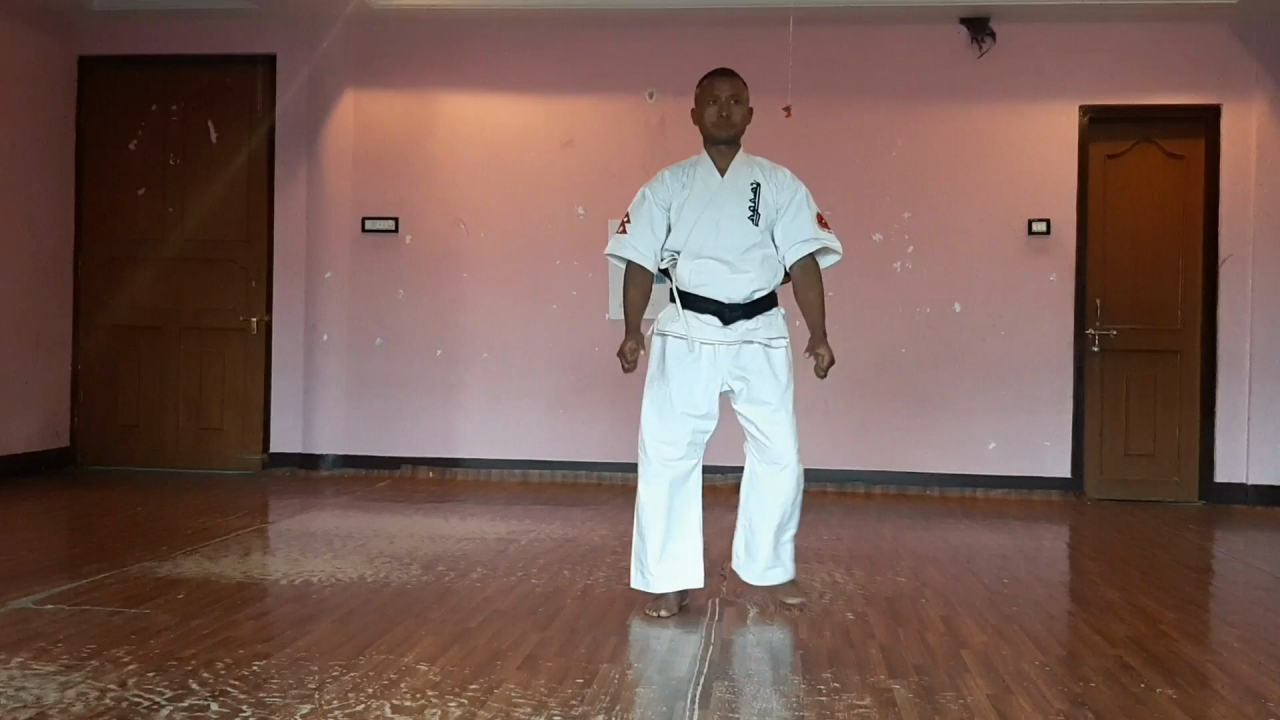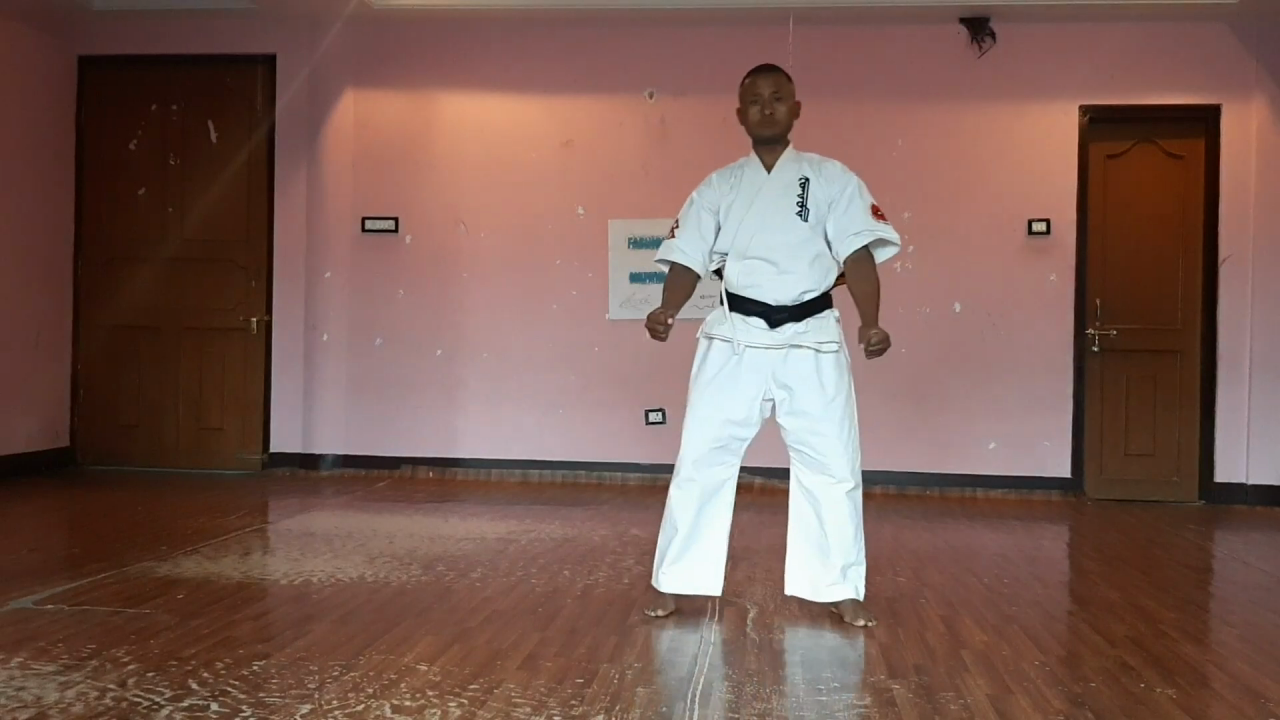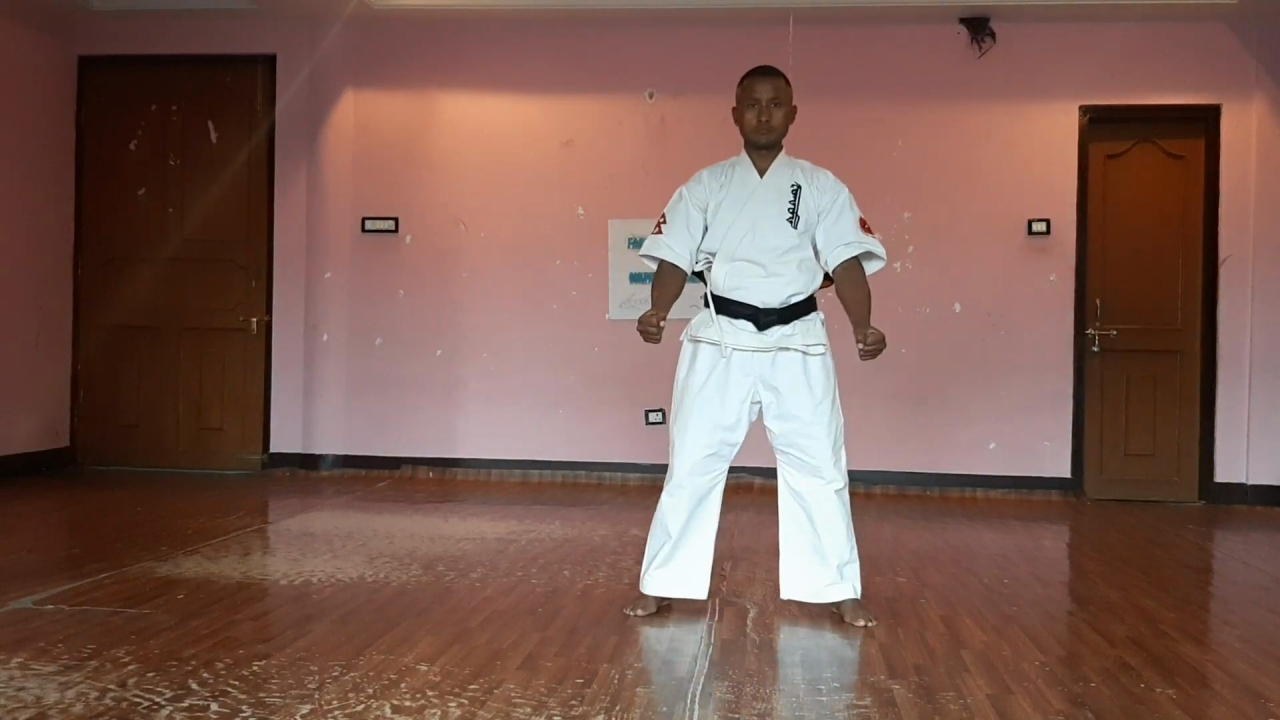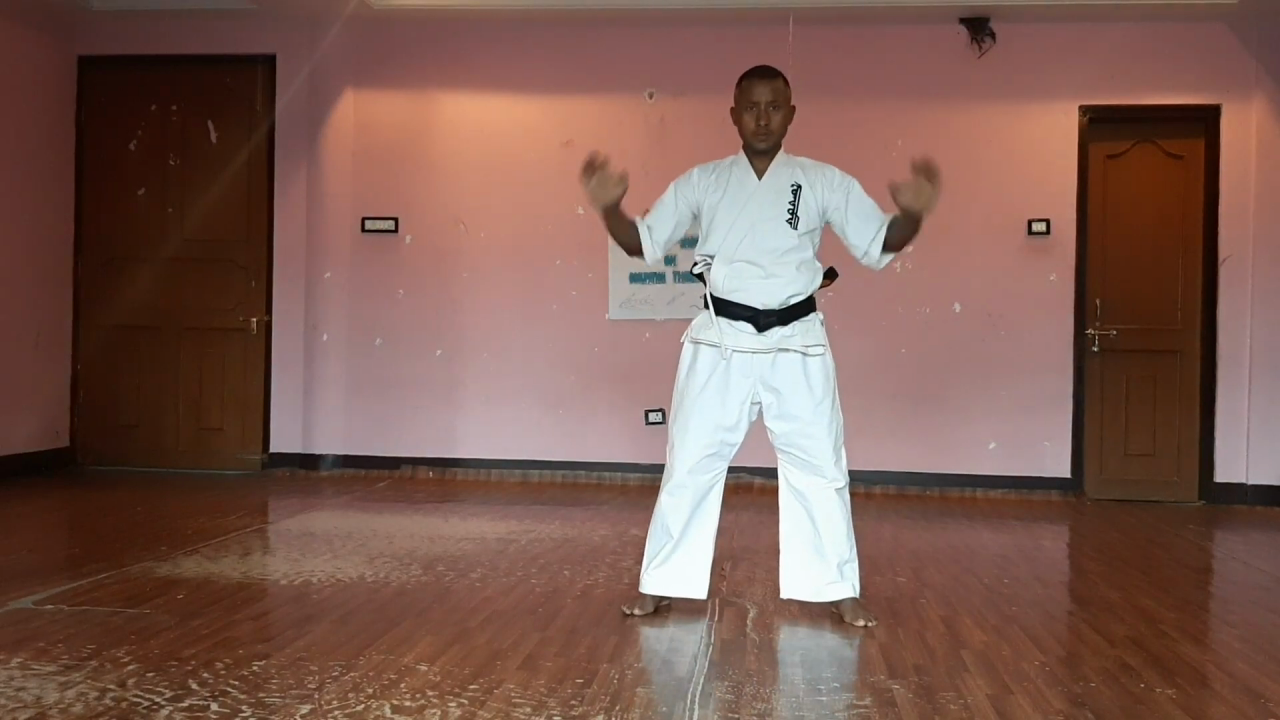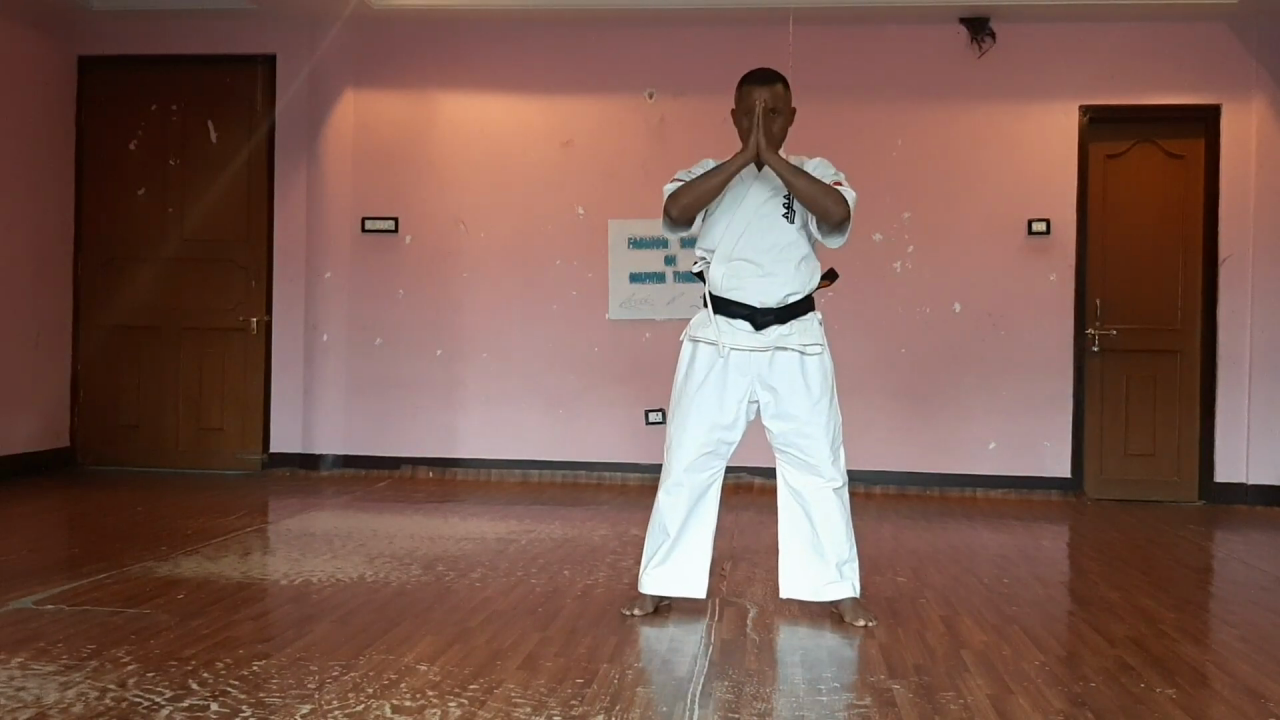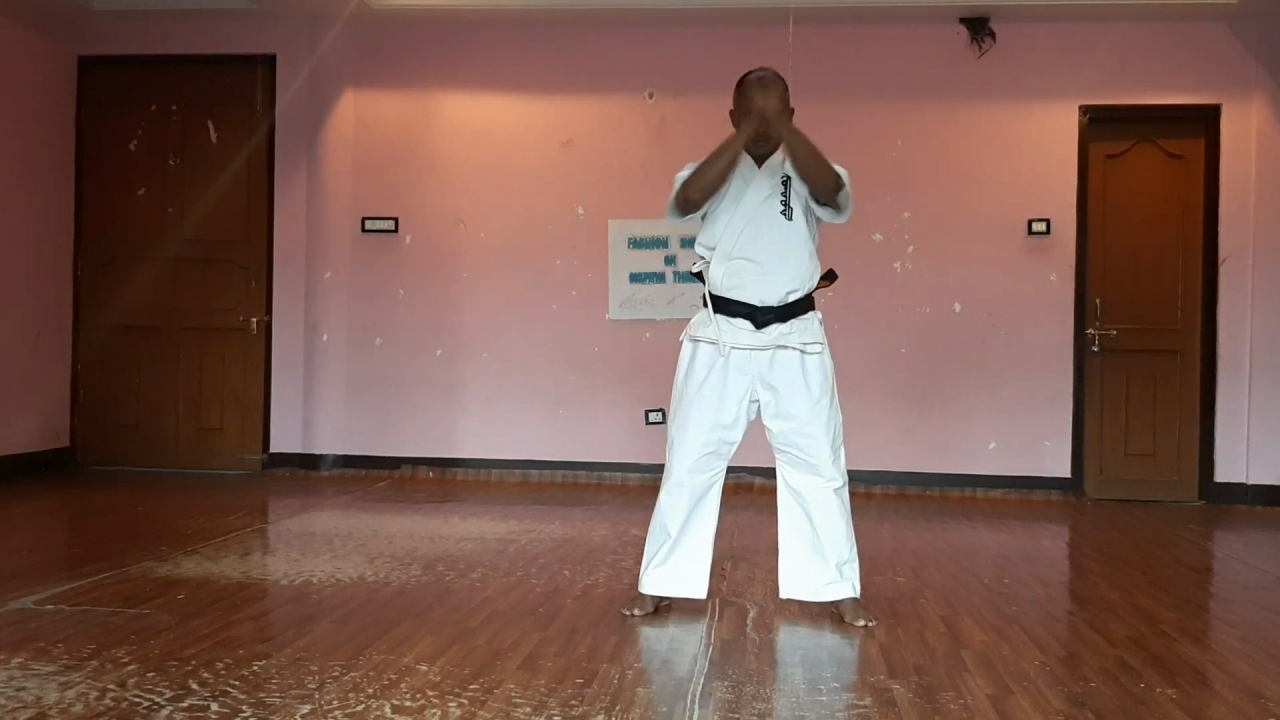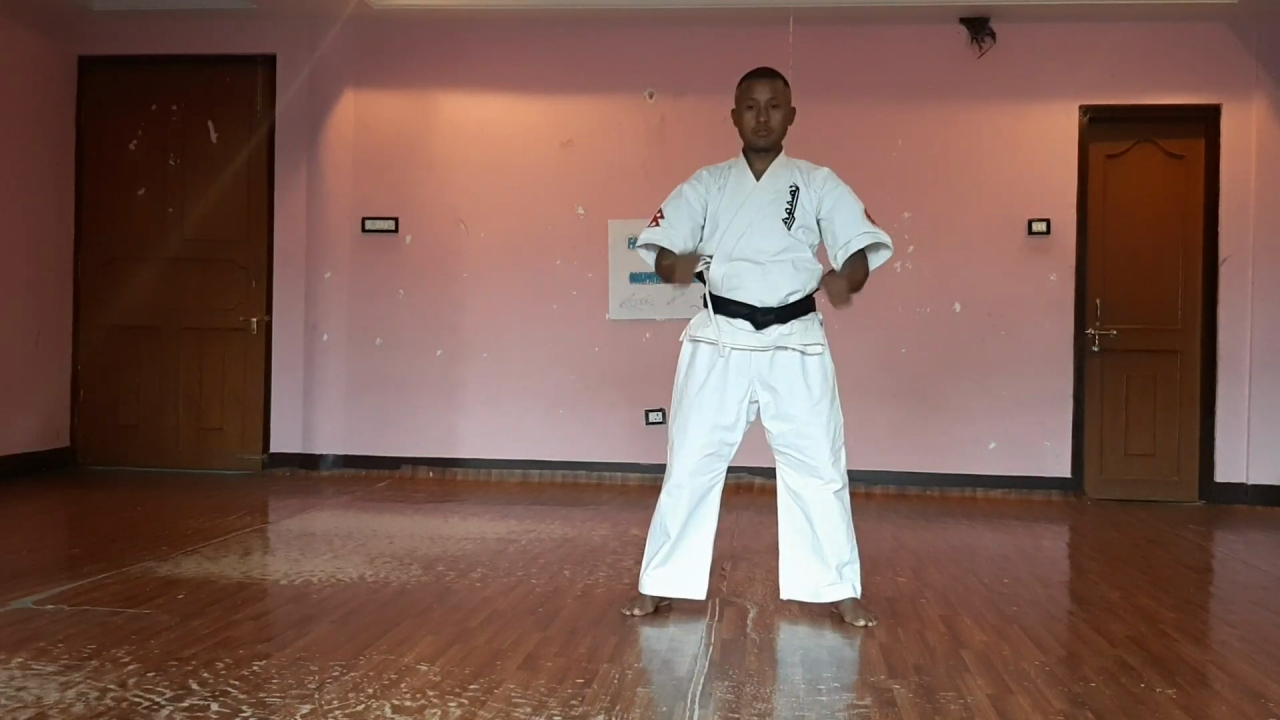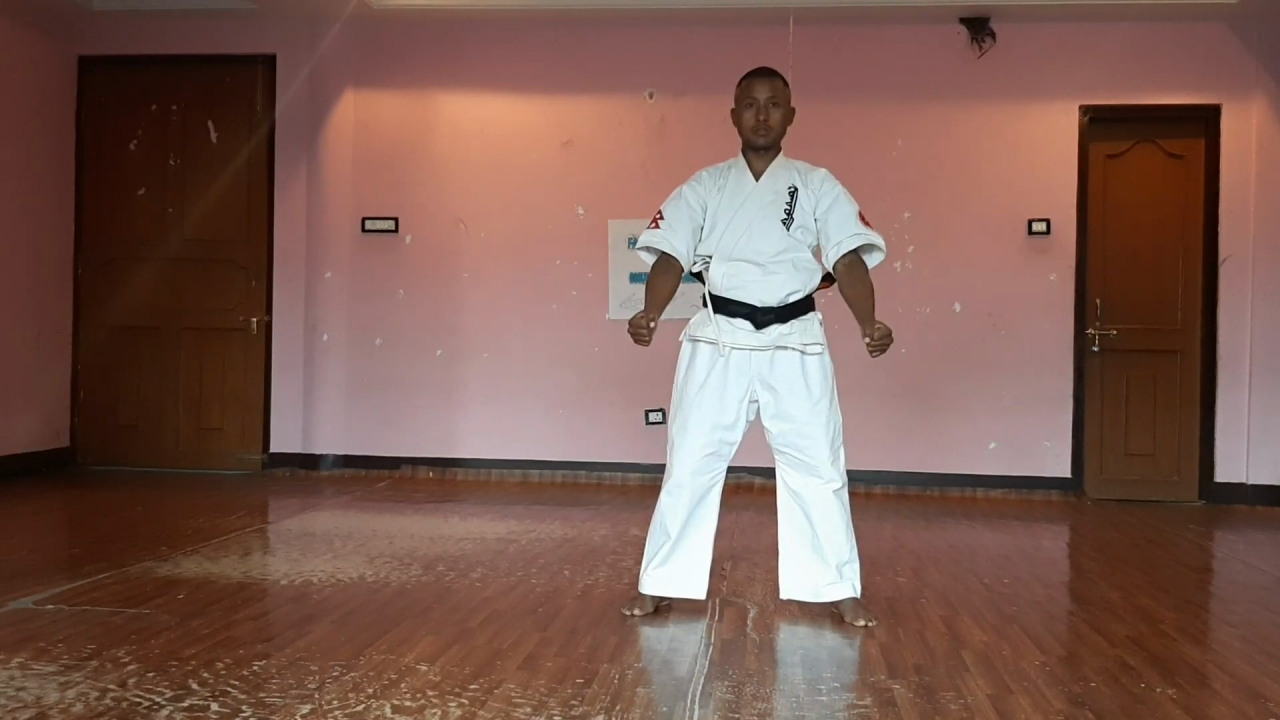
dt=0.5s
person 1, frame 1
left shoulder: (779, 184)
right shoulder: (667, 185)
left elbow: (803, 261)
right elbow: (639, 261)
left wrist: (818, 335)
right wrist: (633, 330)
left hip: (760, 334)
right hip: (687, 333)
left knee: (778, 456)
right knee: (668, 456)
left ankle: (772, 569)
right ankle: (668, 580)
person 1, frame 2
left shoulder: (832, 178)
right shoulder: (717, 187)
left elbow: (857, 254)
right elbow: (687, 260)
left wrist: (870, 323)
right wrist: (667, 311)
left hip: (811, 338)
right hip: (733, 338)
left knee: (831, 466)
right knee: (703, 458)
left ankle: (842, 590)
right ankle: (677, 582)
person 1, frame 3
left shoulder: (821, 187)
right shoulder: (704, 185)
left elbow: (846, 262)
right elbow: (674, 258)
left wrist: (863, 326)
right wrist: (658, 311)
left hip: (797, 340)
right hip: (719, 339)
left knee: (818, 467)
right knee: (692, 465)
left ankle: (840, 591)
right ankle: (660, 585)
person 1, frame 4
left shoulder: (823, 181)
right shoulder: (702, 181)
left elbow: (879, 243)
right elbow: (642, 241)
left wrist: (912, 214)
right wrist: (610, 207)
left hip: (796, 341)
right hip: (720, 340)
left knee: (819, 467)
right knee: (690, 464)
left ankle: (840, 590)
right ankle: (659, 584)
person 1, frame 5
left shoulder: (814, 174)
right shoulder: (709, 174)
left elbow: (837, 218)
right elbow: (675, 212)
left wrist: (773, 159)
right wrist: (743, 156)
left hip: (794, 339)
right hip: (719, 338)
left knee: (818, 465)
right knee: (688, 462)
left ankle: (839, 590)
right ankle: (657, 584)
person 1, frame 6
left shoulder: (803, 171)
right shoulder: (717, 169)
left elbow: (834, 194)
right elbow: (686, 200)
left wrist: (784, 129)
right wrist: (740, 136)
left hip: (794, 339)
right hip: (719, 337)
left knee: (818, 464)
right knee: (690, 462)
left ankle: (839, 590)
right ankle: (658, 584)
person 1, frame 7
left shoulder: (819, 184)
right shoulder: (705, 185)
left elbow: (858, 249)
right elbow: (663, 250)
left wrist: (845, 282)
right wrist: (677, 266)
left hip: (796, 340)
right hip: (718, 339)
left knee: (817, 467)
right knee: (691, 464)
left ankle: (840, 590)
right ankle: (659, 584)
person 1, frame 8
left shoulder: (817, 185)
right shoulder: (703, 187)
left elbow: (847, 259)
right elbow: (670, 256)
left wrist: (868, 322)
right wrist: (649, 314)
left hip: (794, 341)
right hip: (718, 339)
left knee: (817, 467)
right knee: (691, 464)
left ankle: (840, 590)
right ankle: (659, 584)
